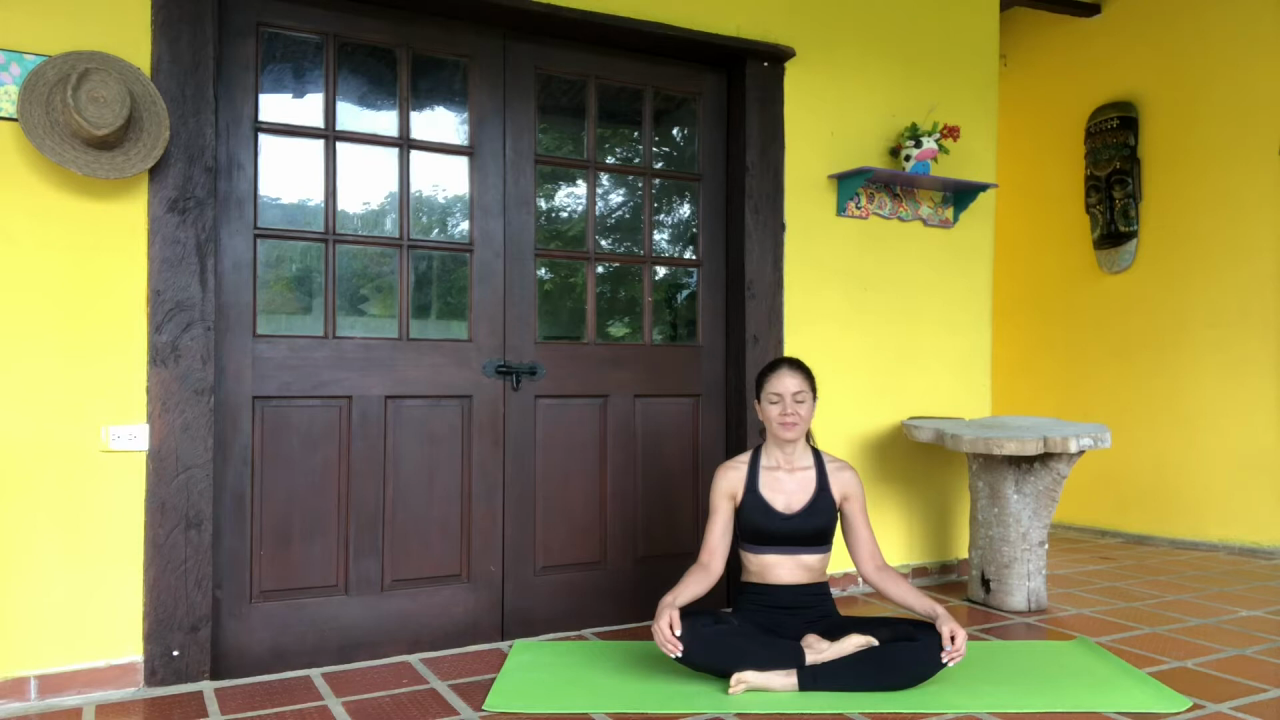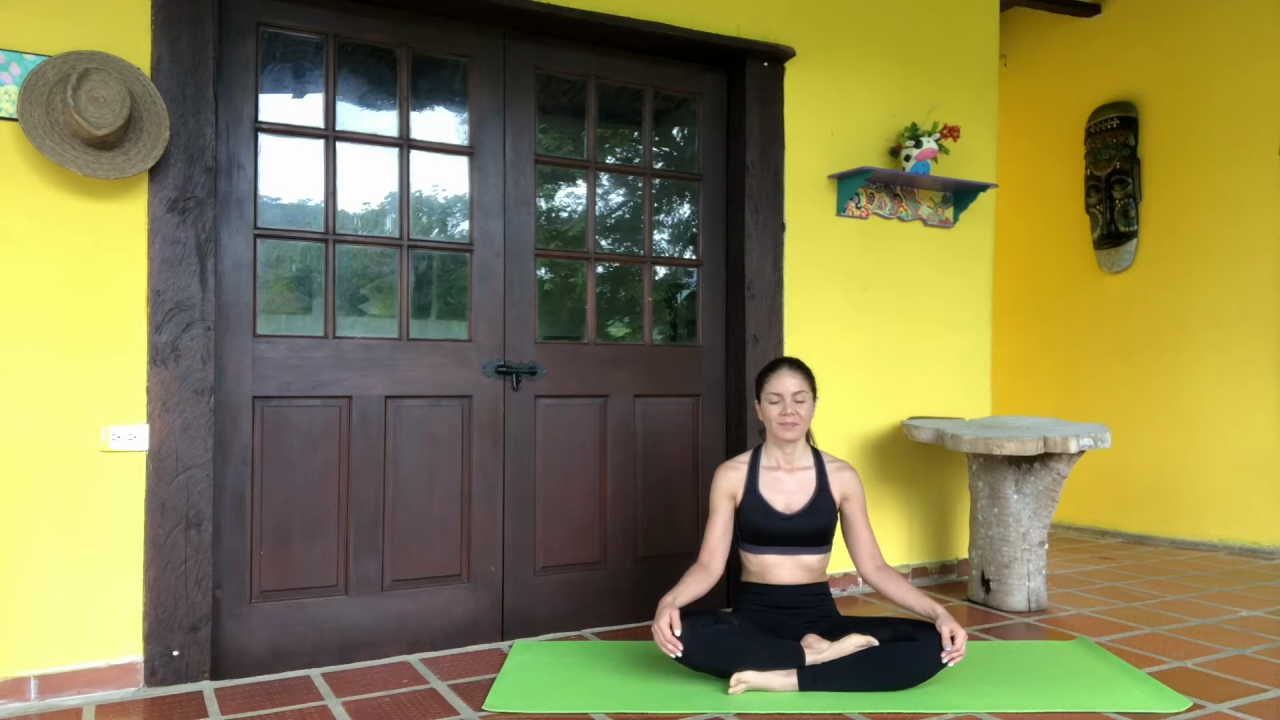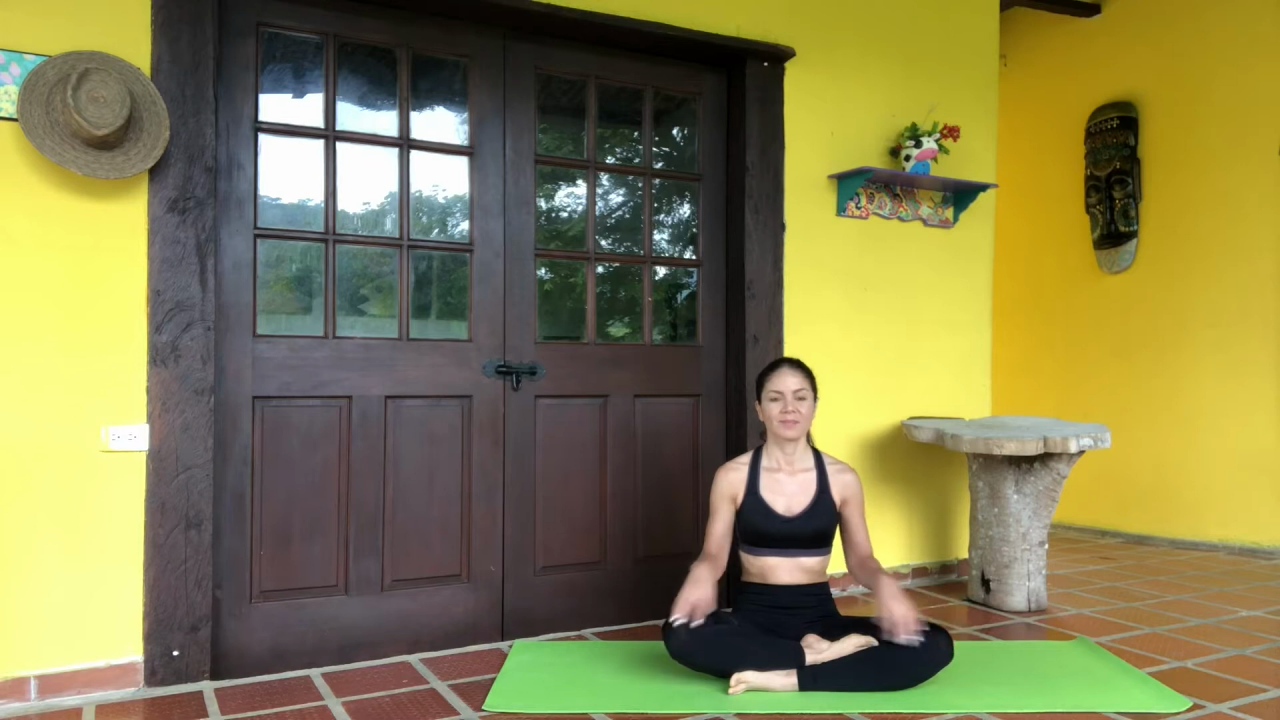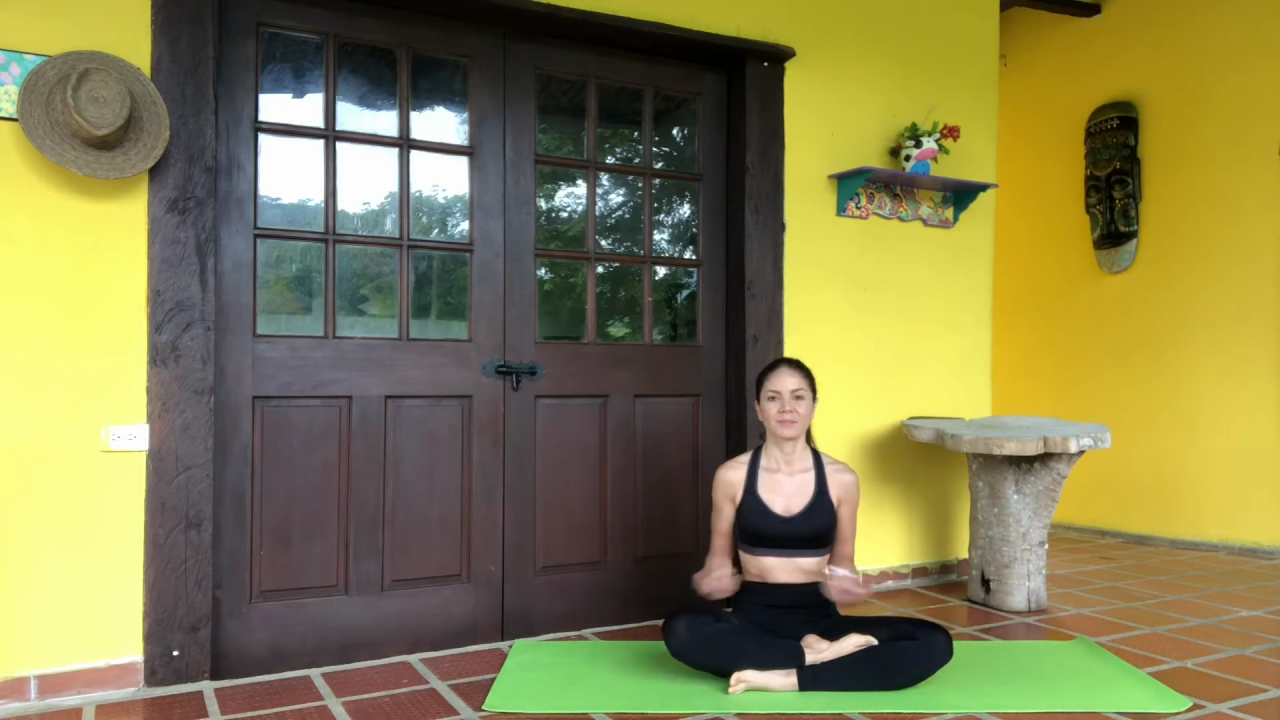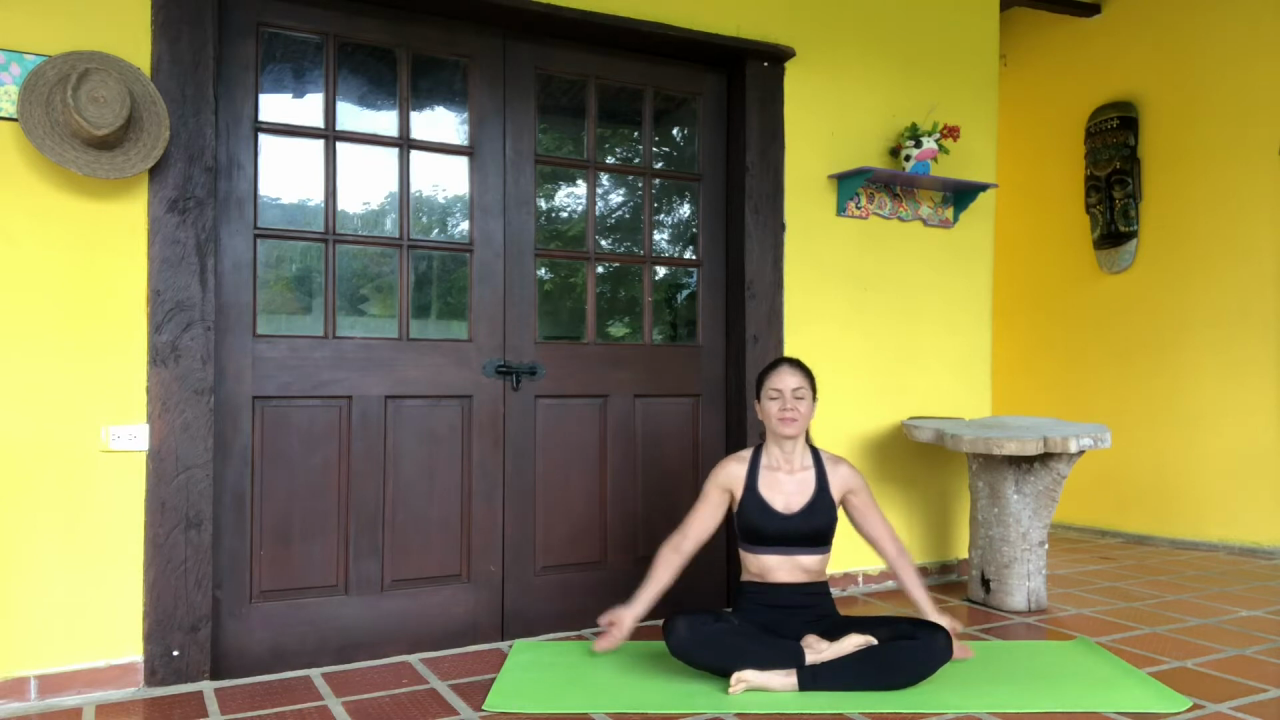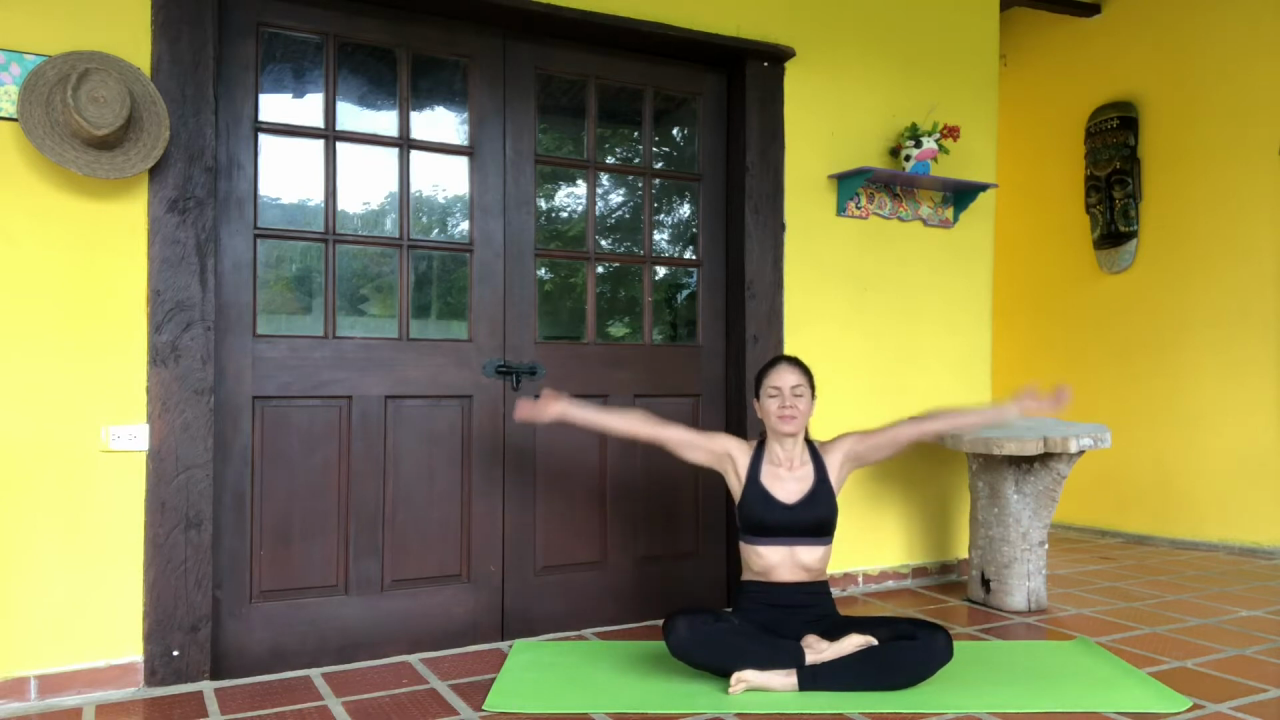
dt=0.5s
person 1, frame 1
left shoulder: (841, 477)
right shoulder: (732, 475)
left elbow: (873, 566)
right elbow: (709, 563)
left wrist: (937, 612)
right wrist: (670, 601)
left hip: (818, 617)
right hip: (754, 617)
left knee: (931, 645)
right knee: (683, 634)
left ankle: (788, 678)
right ankle: (816, 654)
person 1, frame 2
left shoulder: (841, 476)
right shoulder: (732, 475)
left elbow: (873, 566)
right elbow: (710, 564)
left wrist: (938, 612)
right wrist: (670, 602)
left hip: (818, 616)
right hip: (753, 617)
left knee: (931, 645)
right knee: (685, 634)
left ankle: (786, 677)
right ankle: (815, 654)
person 1, frame 3
left shoulder: (842, 478)
right shoulder: (733, 476)
left elbow: (862, 558)
right elbow: (713, 555)
left wrist: (885, 584)
right wrist: (701, 573)
left hip: (818, 617)
right hip: (753, 617)
left knee: (934, 645)
right knee: (682, 632)
left ankle: (788, 677)
right ankle: (816, 655)
person 1, frame 4
left shoulder: (841, 479)
right shoulder: (732, 475)
left elbow: (843, 560)
right elbow: (719, 554)
left wrist: (849, 587)
right wrist: (716, 580)
left hip: (818, 617)
right hip: (753, 617)
left knee: (935, 643)
right knee: (682, 630)
left ankle: (787, 676)
right ankle: (817, 654)
person 1, frame 5
left shoulder: (838, 474)
right shoulder: (735, 471)
left elbow: (889, 546)
right elbow: (681, 543)
left wrist: (935, 616)
right wrist: (633, 613)
left hip: (818, 615)
right hip: (752, 615)
left knee: (932, 643)
right knee: (681, 631)
left ankle: (785, 675)
right ankle: (815, 655)
person 1, frame 6
left shoulder: (837, 457)
right shoulder: (735, 456)
left elbow: (920, 429)
right elbow: (654, 430)
left wrist: (1011, 408)
right wrist: (569, 410)
left hip: (818, 612)
right hip: (753, 614)
left knee: (934, 643)
right knee: (682, 630)
left ankle: (785, 674)
right ankle: (816, 656)
